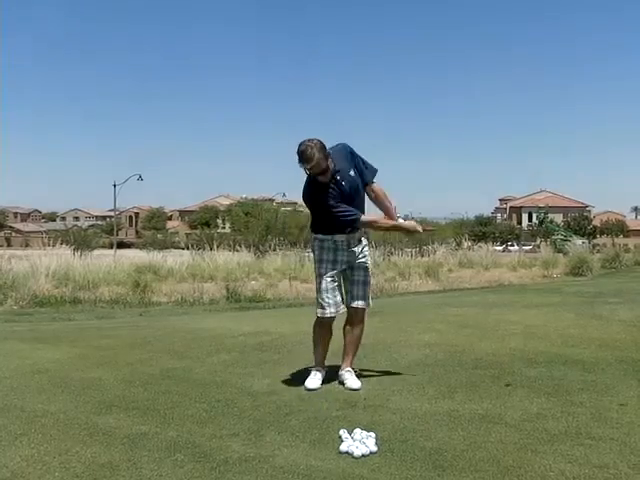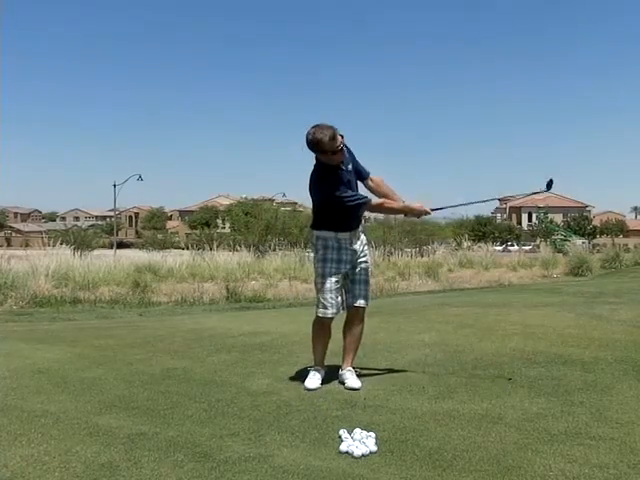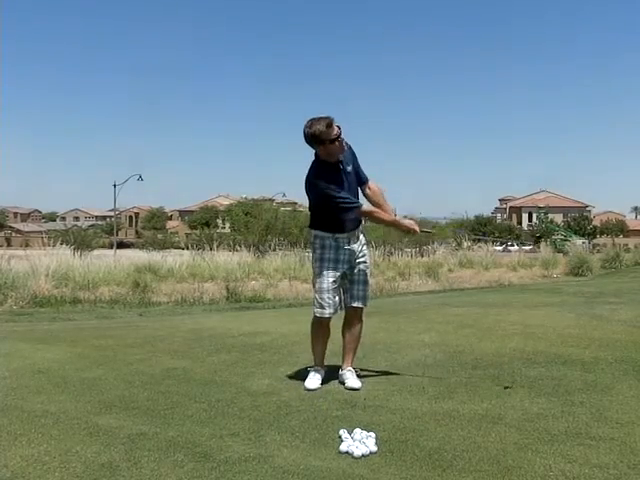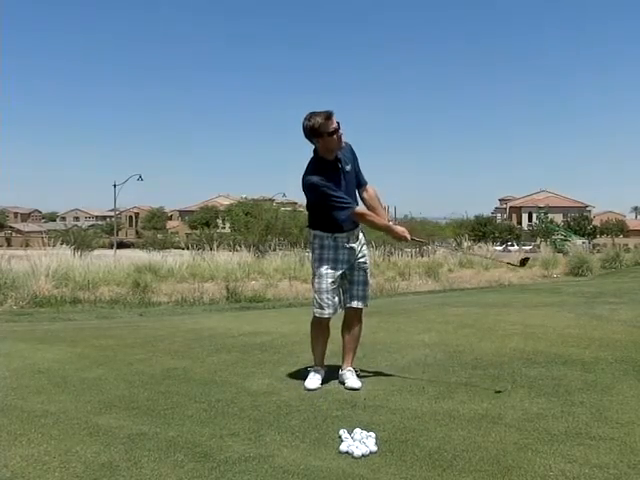
dt=0.3s
person 1, frame 1
left shoulder: (343, 152)
right shoulder: (313, 193)
left elbow: (372, 188)
right elbow: (361, 221)
left wrist: (396, 220)
right wrist: (401, 227)
left hip: (357, 241)
right hip: (329, 244)
left knee: (358, 309)
right knee: (327, 312)
left ankle: (346, 368)
right ankle: (318, 368)
person 1, frame 2
left shoulder: (344, 152)
right shoulder: (323, 184)
left elbow: (370, 181)
right elbow: (374, 206)
left wrist: (403, 203)
right wrist: (409, 209)
left hip: (356, 238)
right hip: (331, 243)
left knee: (357, 308)
right knee: (326, 312)
left ankle: (347, 368)
right ankle: (317, 367)
person 1, frame 3
left shoulder: (346, 151)
right shoulder: (318, 181)
left elbow: (368, 187)
right elbow: (364, 211)
left wrist: (395, 217)
right wrist: (399, 224)
left hip: (356, 239)
right hip: (329, 243)
left knee: (355, 309)
right knee: (323, 311)
left ankle: (347, 368)
right ankle: (317, 368)
person 1, frame 4
left shoulder: (347, 151)
right shoulder: (314, 179)
left elbow: (365, 189)
right elbow: (356, 213)
left wrist: (388, 224)
right wrist: (391, 229)
left hip: (355, 239)
right hip: (328, 243)
left knee: (355, 309)
right knee: (323, 311)
left ankle: (347, 368)
right ankle: (317, 368)
